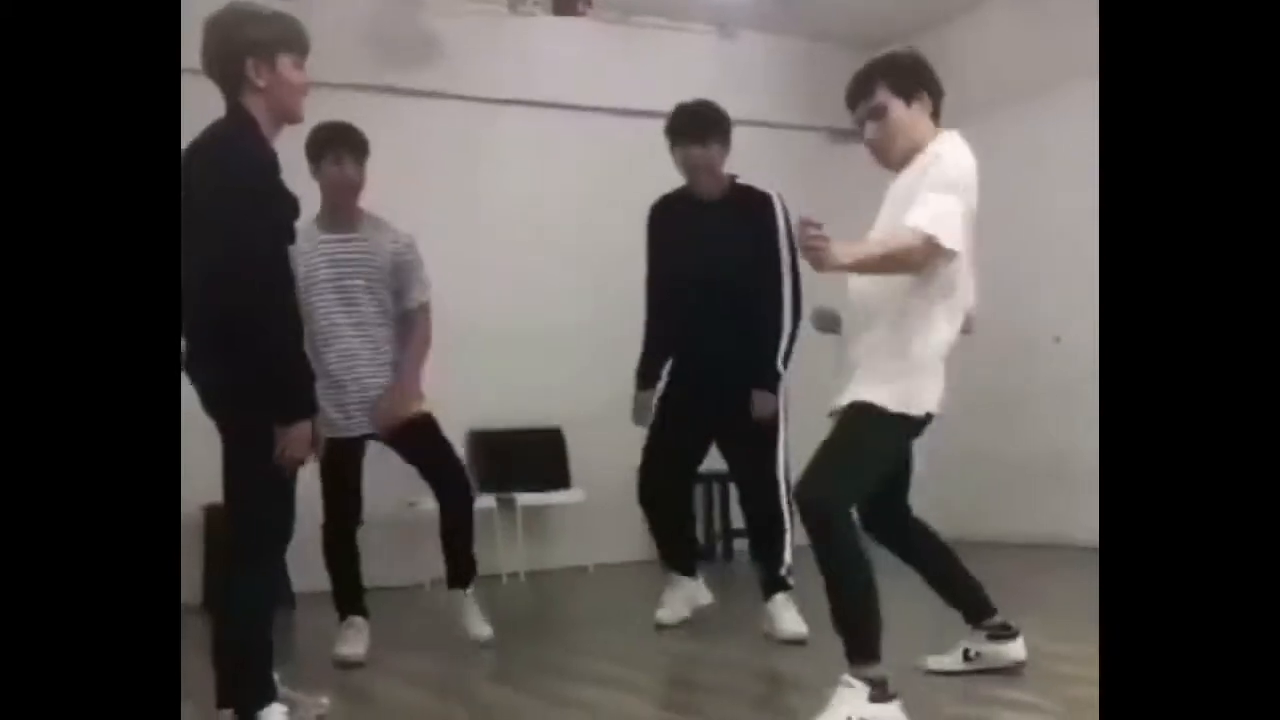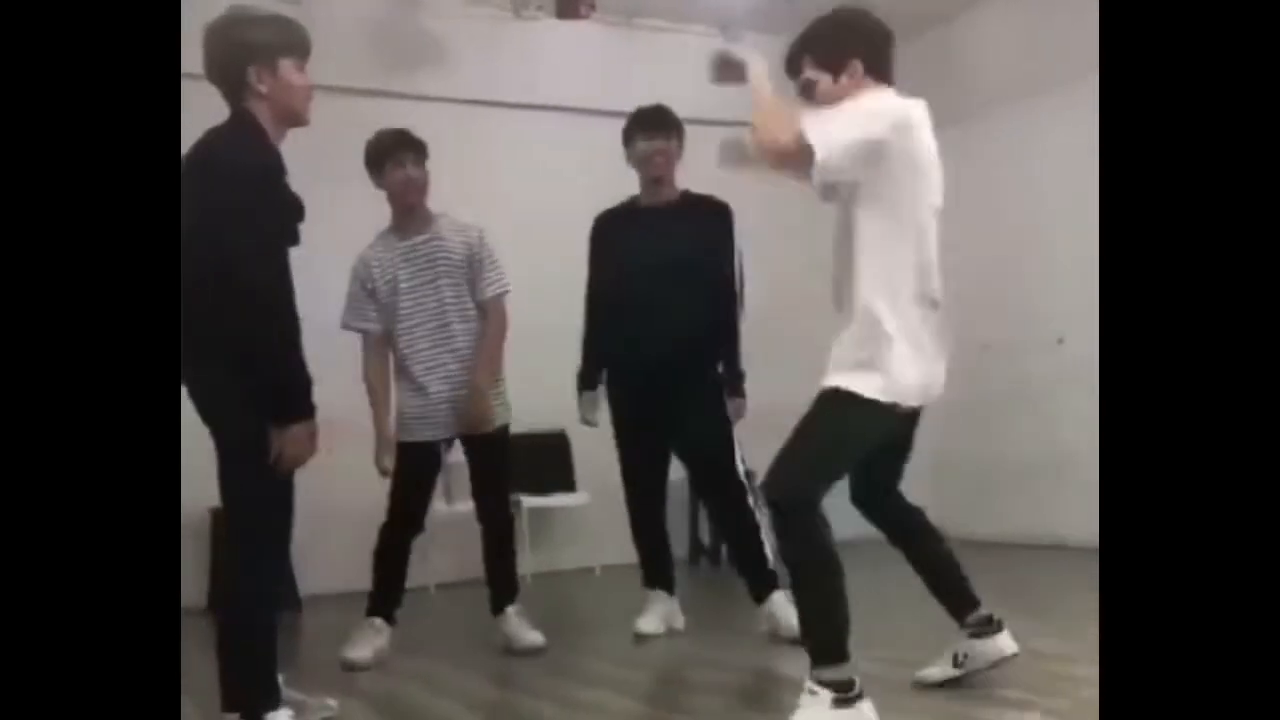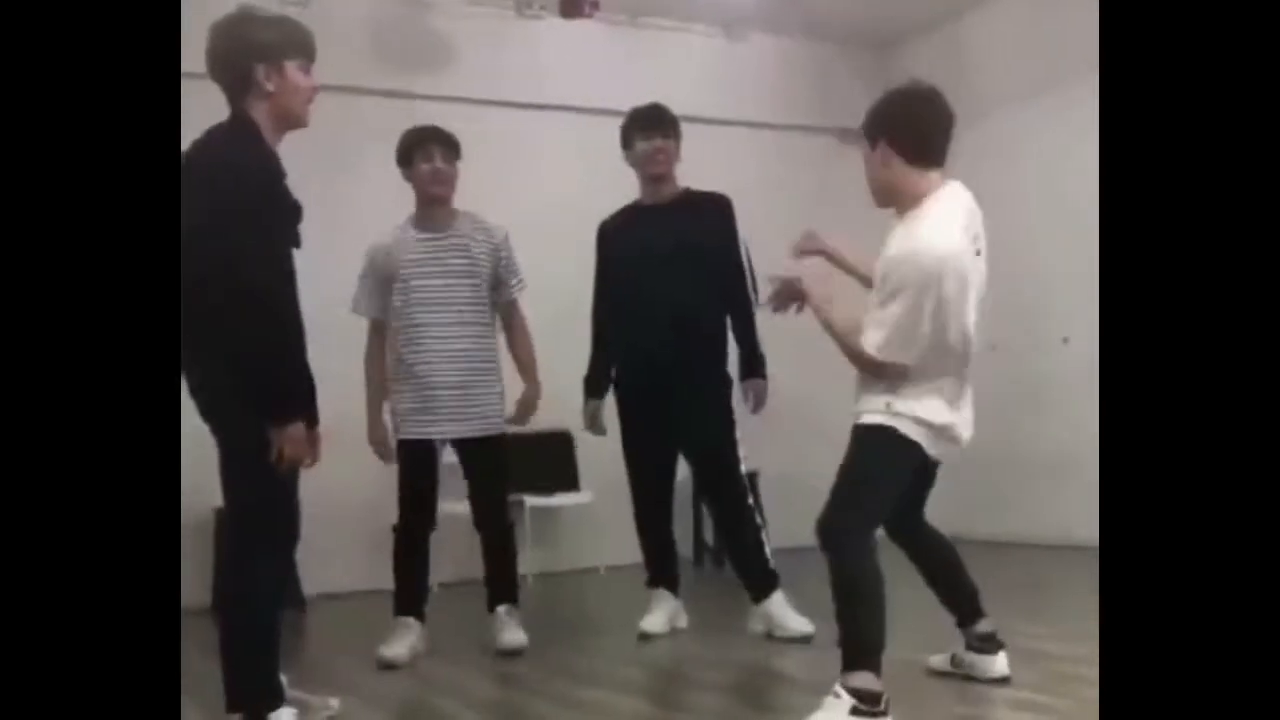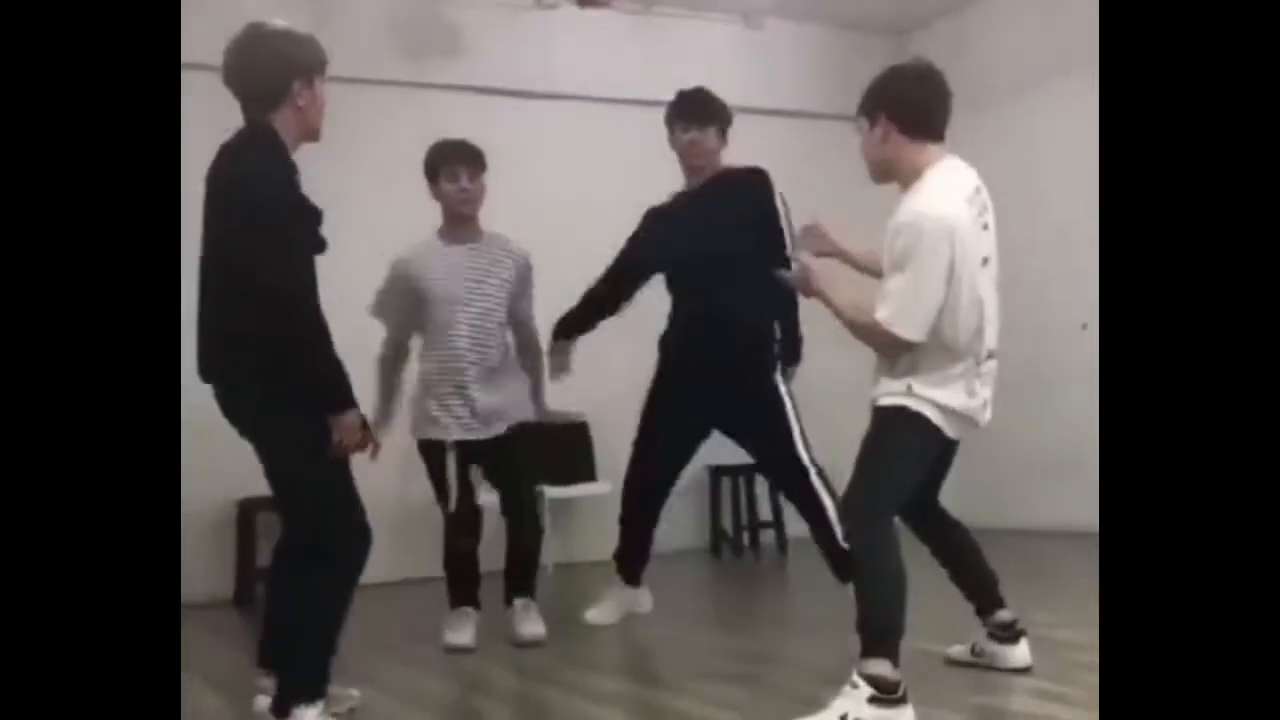
dt=0.7s
person 1, frame 1
left shoulder: (227, 154)
right shoulder: (237, 158)
right elbow: (253, 291)
left wrist: (295, 398)
right wrist: (291, 406)
left hip: (244, 372)
right hip: (250, 378)
left knee: (258, 535)
right knee: (258, 537)
person 1, frame 2
left shoulder: (228, 157)
right shoulder: (242, 161)
right elbow: (259, 294)
left wrist: (288, 400)
right wrist: (290, 407)
left hip: (234, 373)
right hip: (243, 380)
left knee: (258, 535)
right knee: (258, 539)
person 1, frame 3
left shoulder: (227, 158)
right shoulder: (238, 163)
right elbow: (258, 297)
left wrist: (292, 403)
right wrist: (289, 409)
left hip: (237, 376)
right hip: (245, 382)
left knee: (264, 536)
right knee: (262, 539)
person 1, frame 4
left shoulder: (245, 165)
right shoulder: (261, 172)
right elbow: (288, 300)
left wrist: (334, 398)
right wrist: (337, 402)
left hip: (263, 377)
right hip: (271, 381)
left knee: (310, 530)
right knee: (340, 535)
person 2, frame 1
left shoulder: (947, 159)
right shoulder: (920, 180)
left elbow: (928, 248)
left wrist: (844, 257)
right wrist: (849, 314)
left hip: (894, 383)
right hip: (886, 380)
left knee: (820, 501)
right knee: (886, 516)
right ankle: (995, 632)
person 2, frame 2
left shoulder: (892, 115)
right shoulder: (893, 127)
left elbow: (780, 147)
right elbow: (805, 154)
left wrist: (757, 75)
left hip: (884, 367)
right hip: (903, 360)
left knee: (790, 493)
right knee: (877, 497)
right ankle: (980, 628)
person 2, frame 3
left shoulder: (925, 249)
right shoulder: (954, 205)
left elbow: (877, 360)
left wrist: (814, 302)
right wrist: (836, 258)
left hip: (905, 414)
right hip: (931, 409)
left knee: (843, 531)
right knee: (905, 522)
right ankle: (983, 644)
person 2, frame 4
left shoulder: (923, 214)
right shoulder: (960, 182)
left elbow: (892, 335)
left wrist: (823, 290)
right wrist: (840, 252)
left hip: (925, 392)
right hip: (953, 385)
left knee: (864, 514)
right knee: (918, 505)
right ankle: (1003, 631)
person 3, frame 1
left shoulder: (761, 207)
right shoulder: (665, 216)
left elbow: (785, 296)
right elbow: (659, 303)
left wrist: (771, 377)
right wrist: (647, 377)
left hip: (751, 375)
right hip: (688, 377)
left knee: (763, 486)
right knee: (657, 480)
left ankle: (777, 595)
right ankle: (684, 578)
person 3, frame 2
left shoulder: (711, 216)
right shoulder: (610, 227)
left elbow: (726, 305)
right elbow: (599, 310)
left wrist: (733, 379)
right wrist: (589, 379)
left hip: (696, 381)
right hip: (632, 385)
left knee: (725, 487)
right knee: (643, 495)
left ankle: (770, 595)
right ankle: (661, 596)
person 3, frame 3
left shoulder: (713, 212)
right shoulder: (615, 230)
left elbow: (737, 293)
right elbow: (605, 314)
left wrist: (752, 363)
right wrist: (595, 385)
left hip: (702, 379)
right hip: (639, 385)
left knee: (726, 487)
right knee: (650, 494)
left ankle: (766, 597)
right ankle: (665, 595)
person 3, frame 4
left shoulder: (753, 187)
right shoulder: (661, 220)
left elbow: (782, 270)
right elbow: (616, 284)
left wrist: (788, 348)
right wrist: (566, 331)
left hip: (749, 371)
right hip: (684, 376)
left knee: (800, 477)
right knee: (643, 484)
left ankle: (858, 579)
right ankle: (628, 586)
person 4, frame 1
left shoulder: (395, 243)
right shoulder: (293, 249)
left elbow: (418, 322)
left wrist: (403, 390)
left hip: (395, 400)
right hip: (332, 408)
left knee: (455, 485)
right knee: (340, 519)
left ankle: (462, 590)
right ankle: (353, 619)
person 4, frame 2
left shoulder: (468, 238)
right shoulder: (371, 263)
left elbow: (495, 316)
right elbow: (374, 351)
left wrist: (481, 385)
right wrist: (381, 428)
left hip: (480, 406)
right hip: (418, 415)
left knee: (496, 512)
right knee: (402, 519)
left ankle: (507, 610)
right ankle: (377, 621)
person 4, frame 3
left shoulder: (490, 239)
right shoulder: (387, 253)
left elbow: (512, 315)
right elbow: (377, 338)
left wrist: (531, 382)
right wrist: (374, 414)
left hip: (482, 407)
right hip: (416, 411)
left knee: (494, 515)
right knee: (414, 520)
left ankle: (504, 612)
right ankle: (408, 622)
person 4, frame 4
left shoulder: (513, 258)
right shoulder: (412, 263)
right elbow: (397, 342)
left wrist: (537, 400)
right wrist: (381, 415)
left hip: (503, 412)
right hip: (444, 413)
left knee: (526, 514)
right knee: (461, 523)
left ankle: (523, 603)
right ankle: (462, 610)
